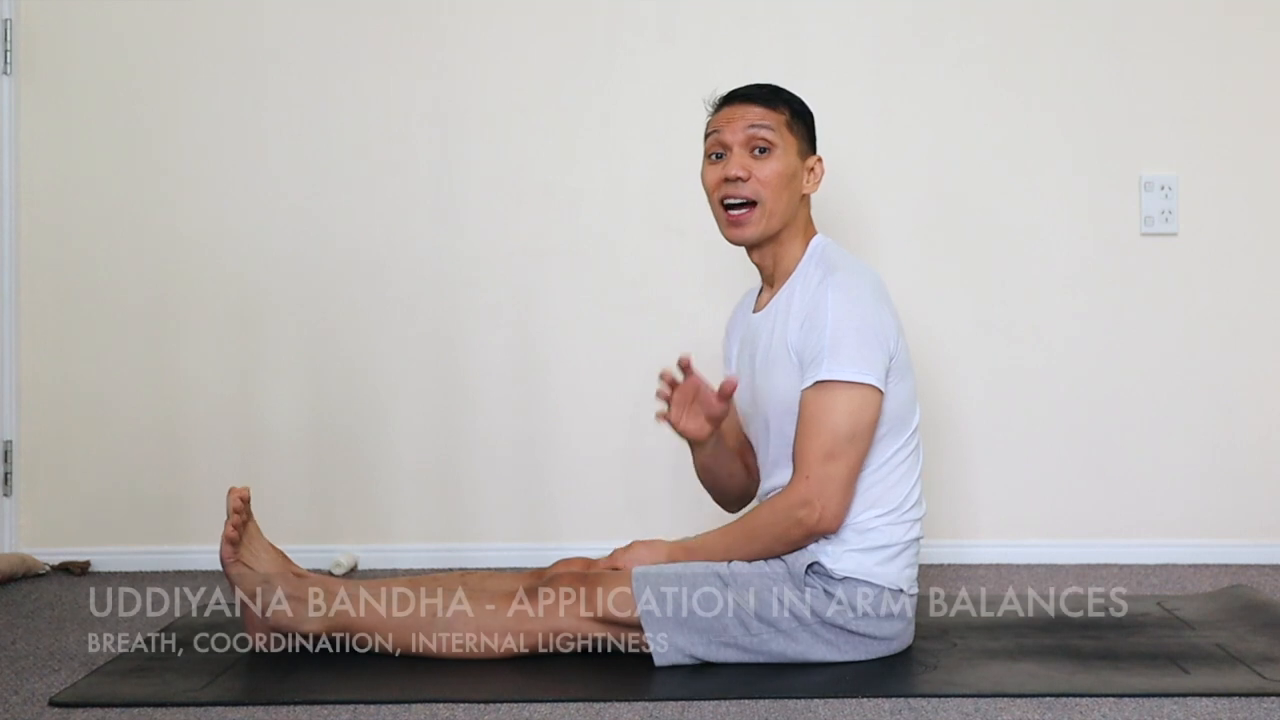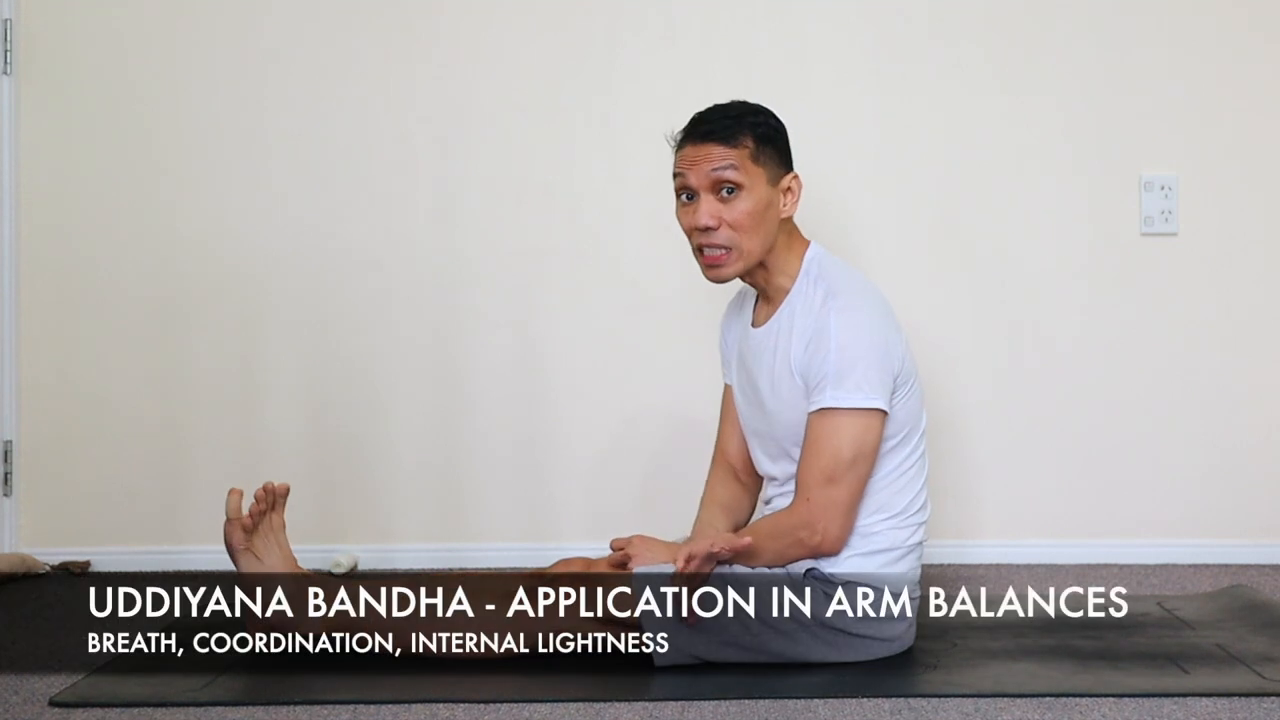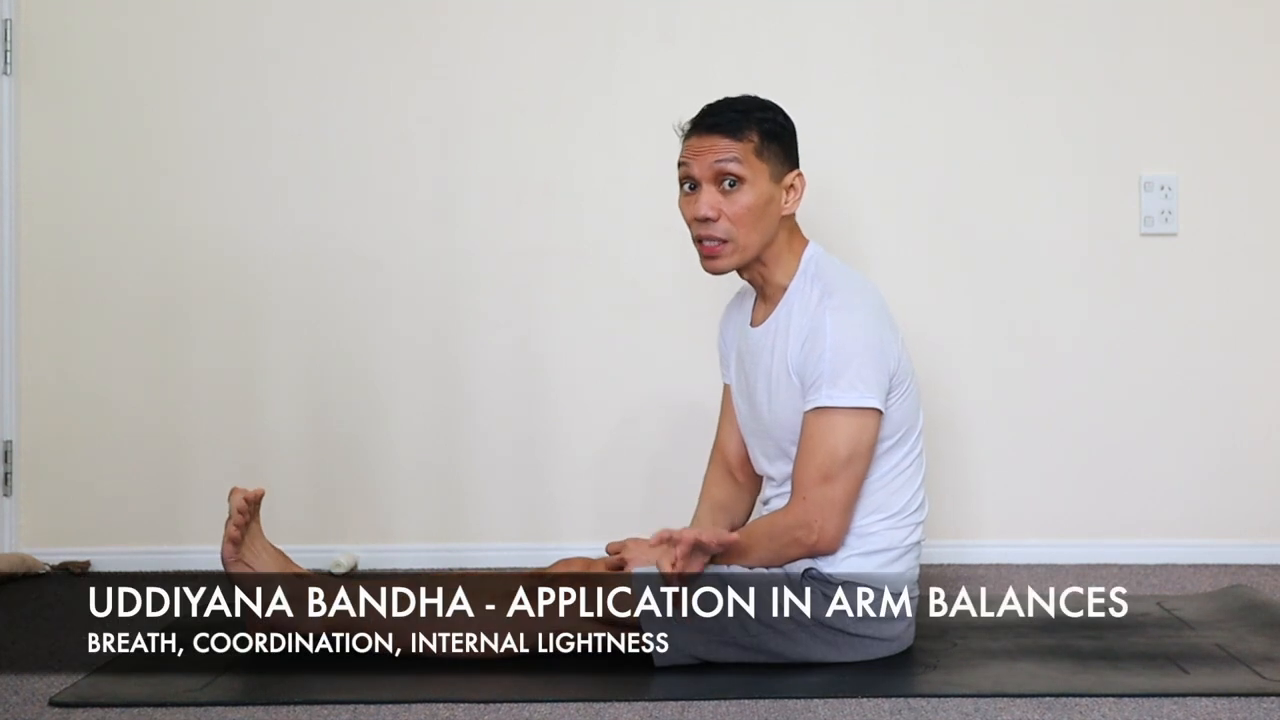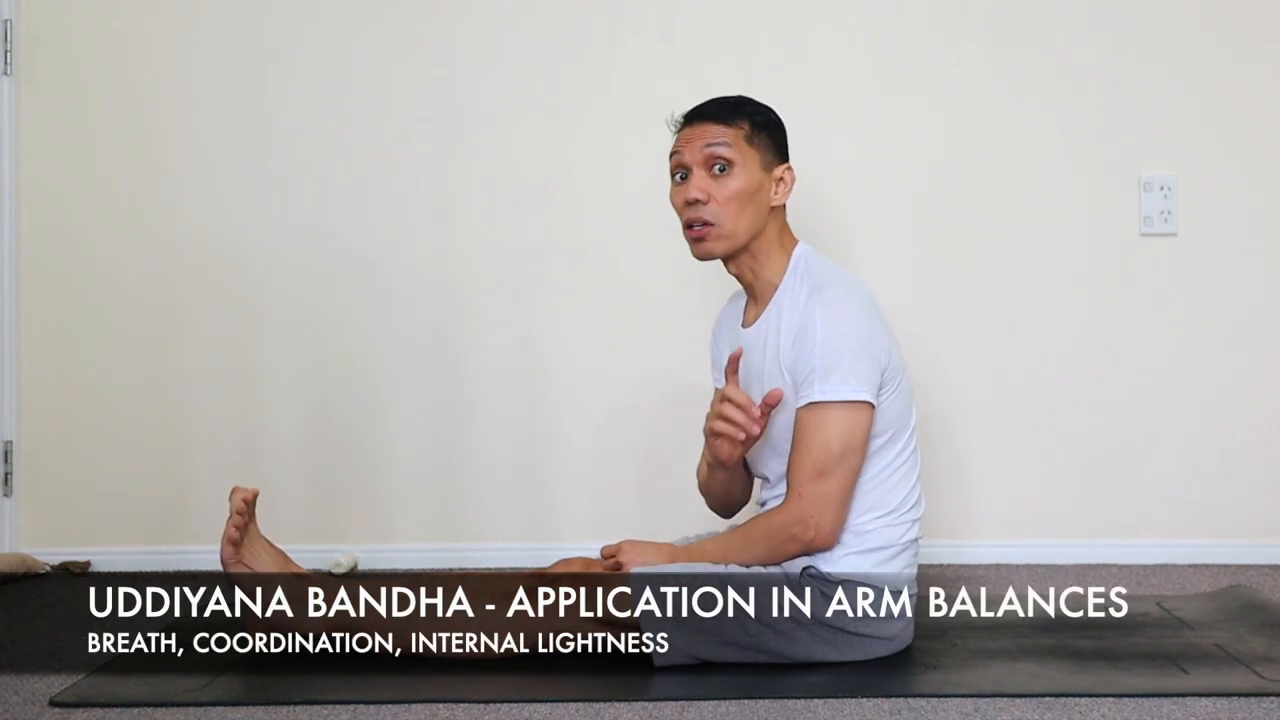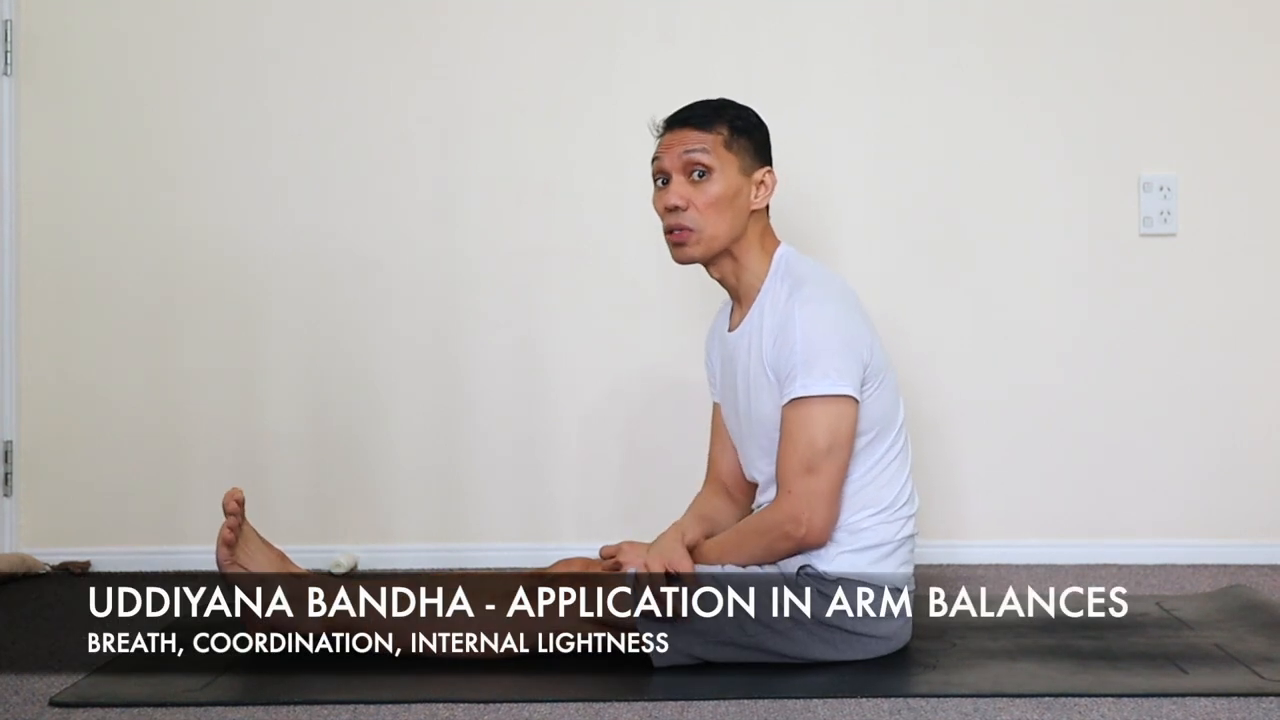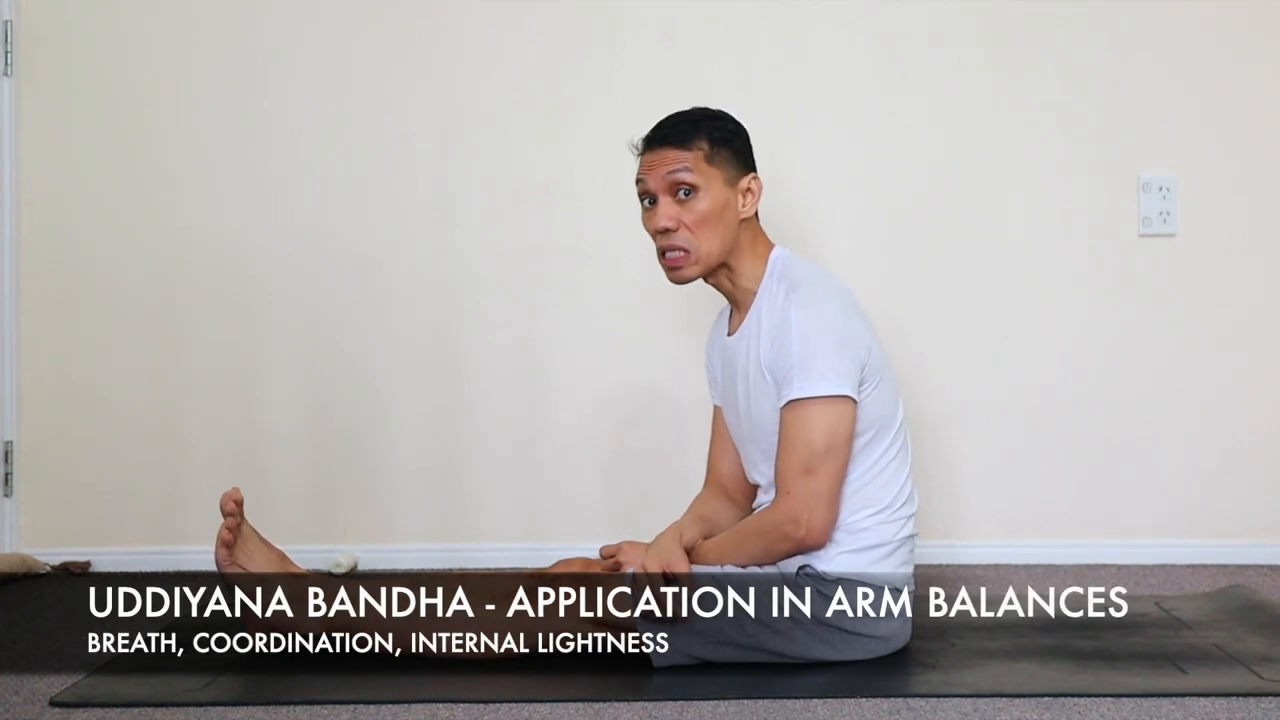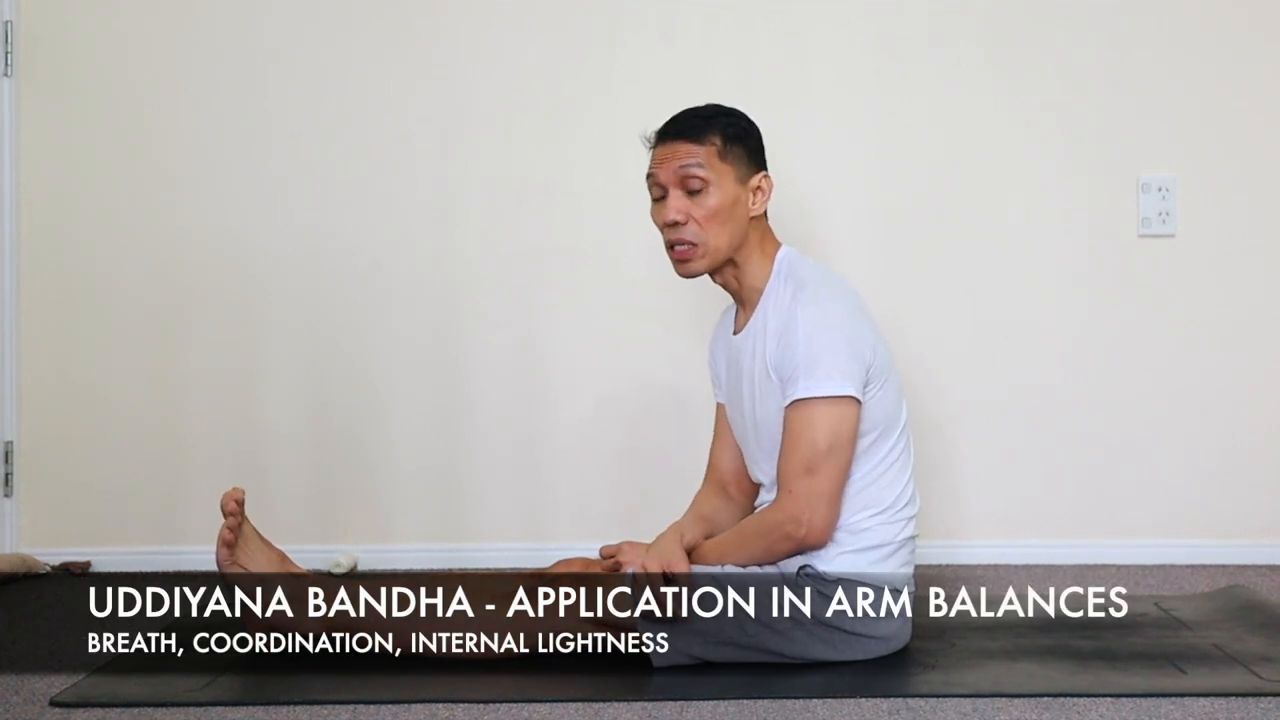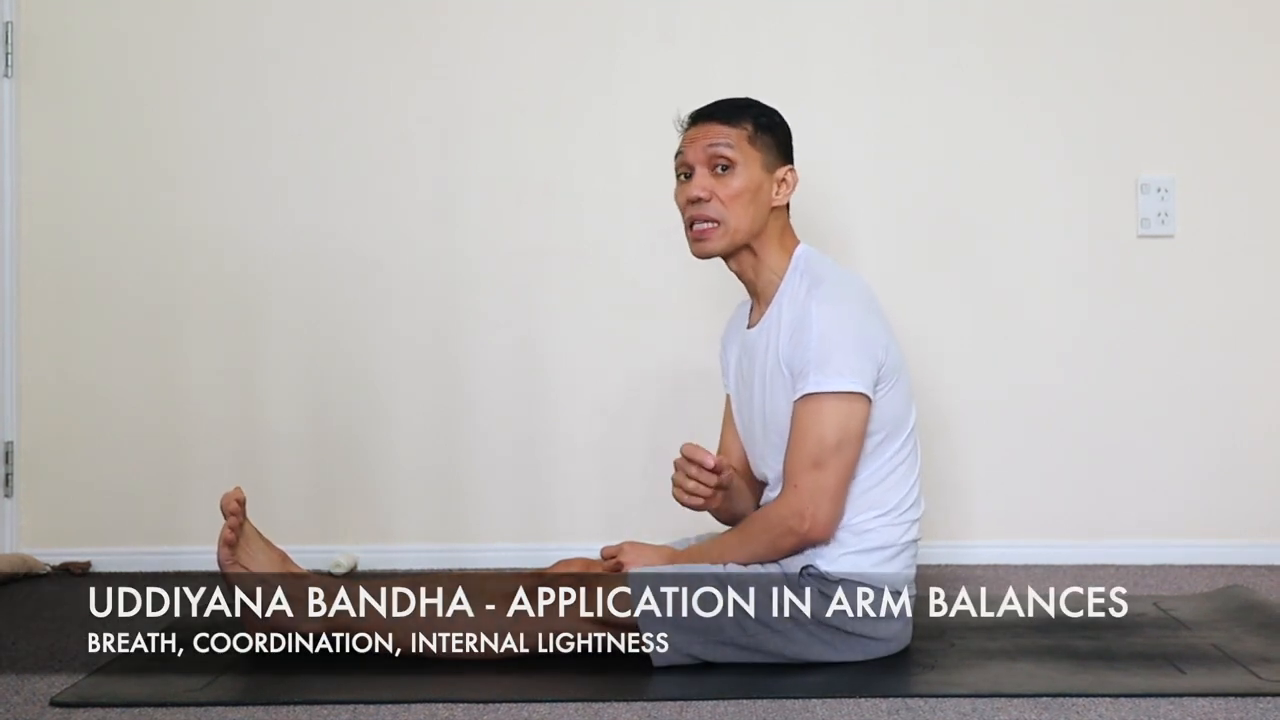
dt=0.5s
person 1, frame 1
left shoulder: (840, 297)
right shoulder: (752, 313)
left elbow: (817, 505)
right elbow: (739, 480)
left wrist: (678, 557)
right wrist: (704, 441)
left hip: (848, 596)
right hip: (809, 569)
left knee: (568, 606)
right knee: (571, 576)
left ankle: (310, 606)
right ankle: (316, 598)
person 1, frame 2
left shoulder: (842, 315)
right shoulder: (744, 312)
left elbow: (819, 526)
right elbow: (736, 470)
left wrist: (676, 557)
right wrist: (704, 549)
left hip: (849, 597)
right hip: (795, 566)
right knee: (575, 575)
person 1, frame 3
left shoulder: (840, 316)
right shoulder: (744, 311)
left elbow: (816, 526)
right elbow: (735, 469)
left wrist: (667, 558)
right wrist: (698, 541)
left hip: (848, 598)
right hip: (796, 569)
right knee: (574, 578)
person 1, frame 4
left shoulder: (830, 310)
right shoulder: (738, 317)
left elbow: (811, 522)
right elbow: (731, 498)
left wrist: (674, 558)
right wrist: (726, 448)
left hip: (846, 598)
right hip: (798, 571)
right knee: (578, 576)
person 1, frame 5
left shoulder: (810, 308)
right shoulder: (731, 323)
left elbow: (804, 519)
right elbow: (729, 490)
left wrist: (682, 559)
right wrist: (672, 545)
left hip: (843, 597)
right hip: (800, 575)
right knee: (577, 578)
person 1, frame 6
left shoulder: (807, 309)
right shoulder: (730, 326)
left elbow: (803, 519)
right elbow: (730, 494)
left wrist: (674, 563)
right wrist: (670, 546)
left hip: (845, 596)
right hip: (798, 573)
right knee: (576, 580)
person 1, frame 7
left shoulder: (813, 309)
right shoulder: (734, 325)
left elbow: (805, 520)
right elbow: (730, 490)
left wrist: (680, 559)
right wrist: (672, 543)
left hip: (845, 597)
right hip: (799, 572)
right knee: (574, 575)
person 1, frame 8
left shoulder: (828, 304)
right shoulder: (748, 320)
left elbow: (808, 515)
right elbow: (755, 506)
left wrist: (672, 561)
right wrist: (714, 485)
left hip: (846, 594)
right hip: (798, 568)
left knee: (582, 600)
right knee: (570, 575)
